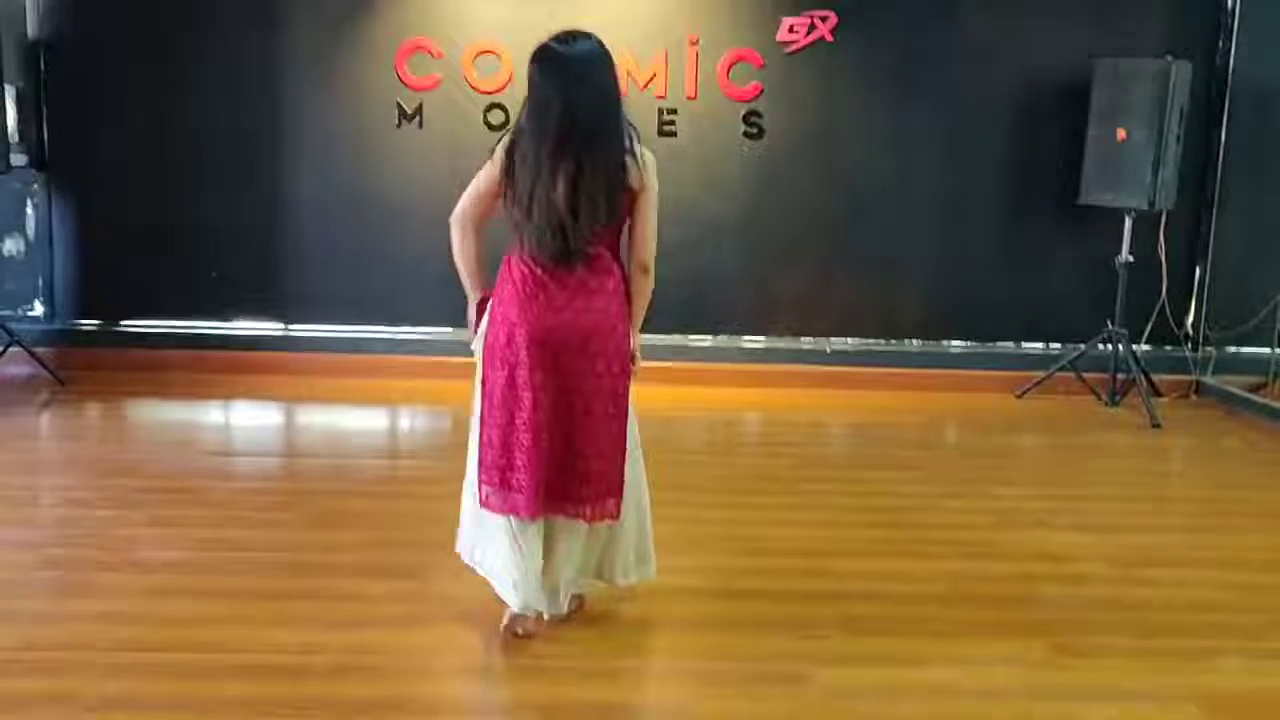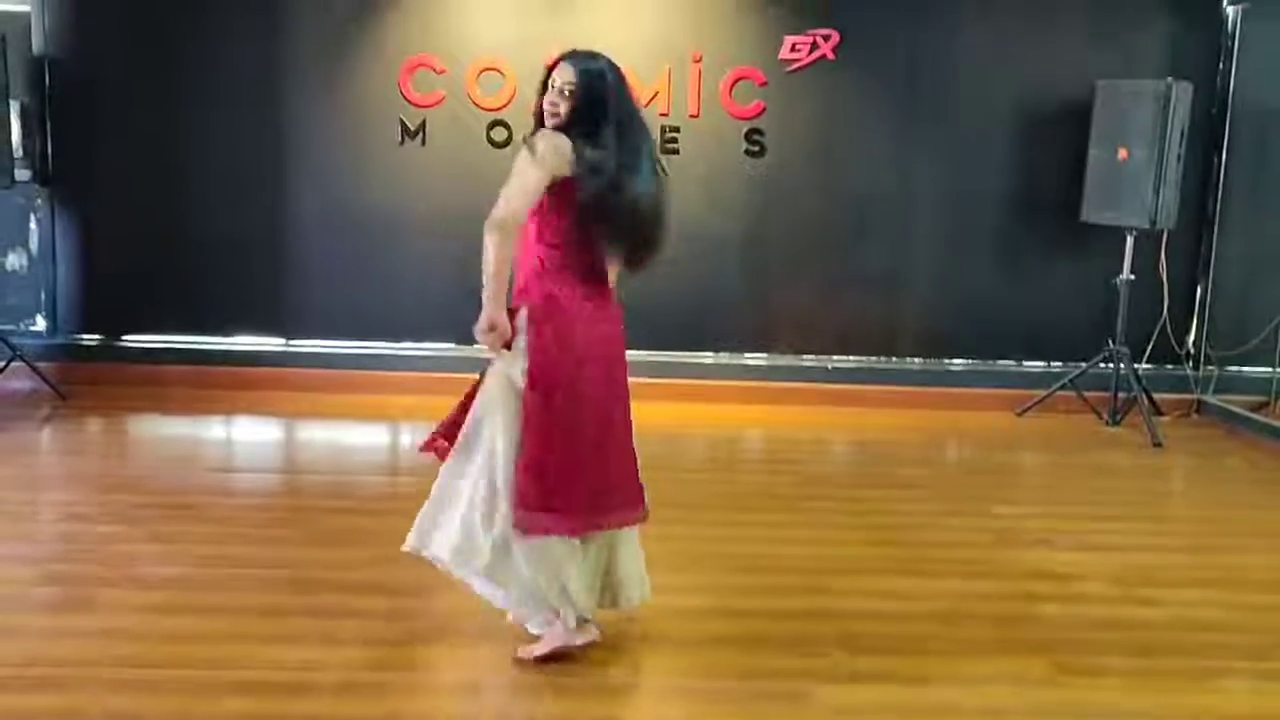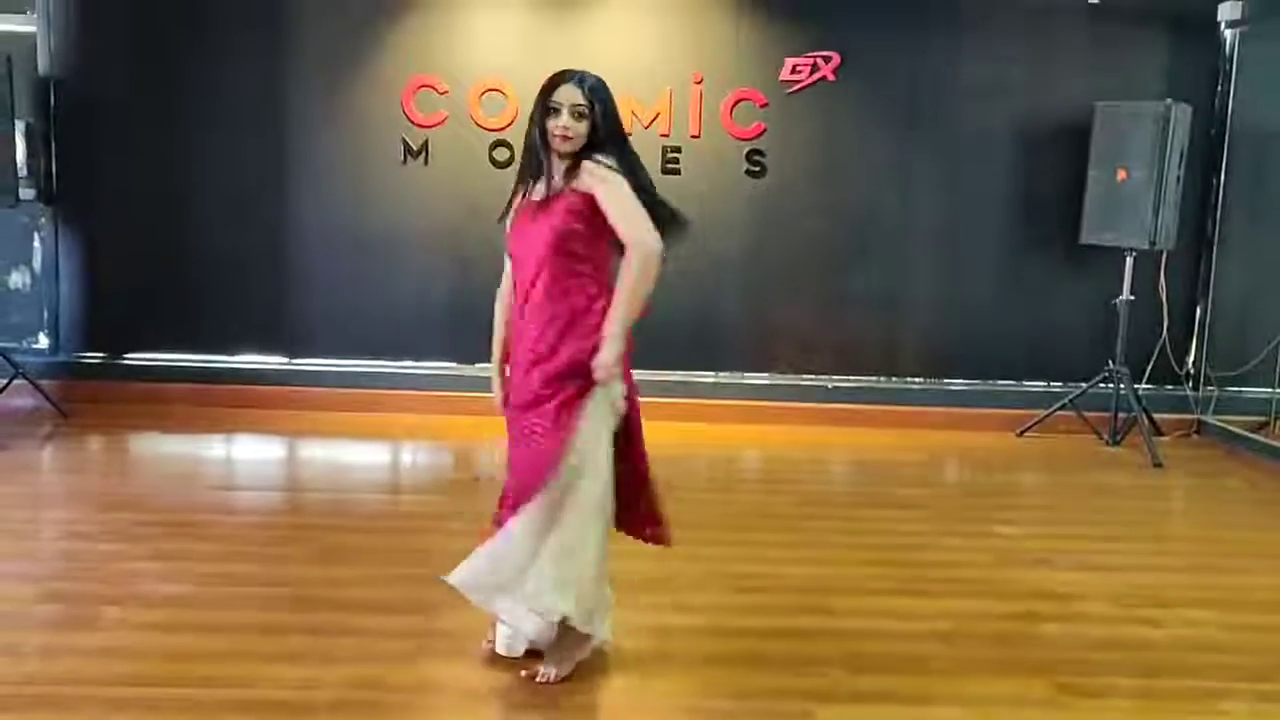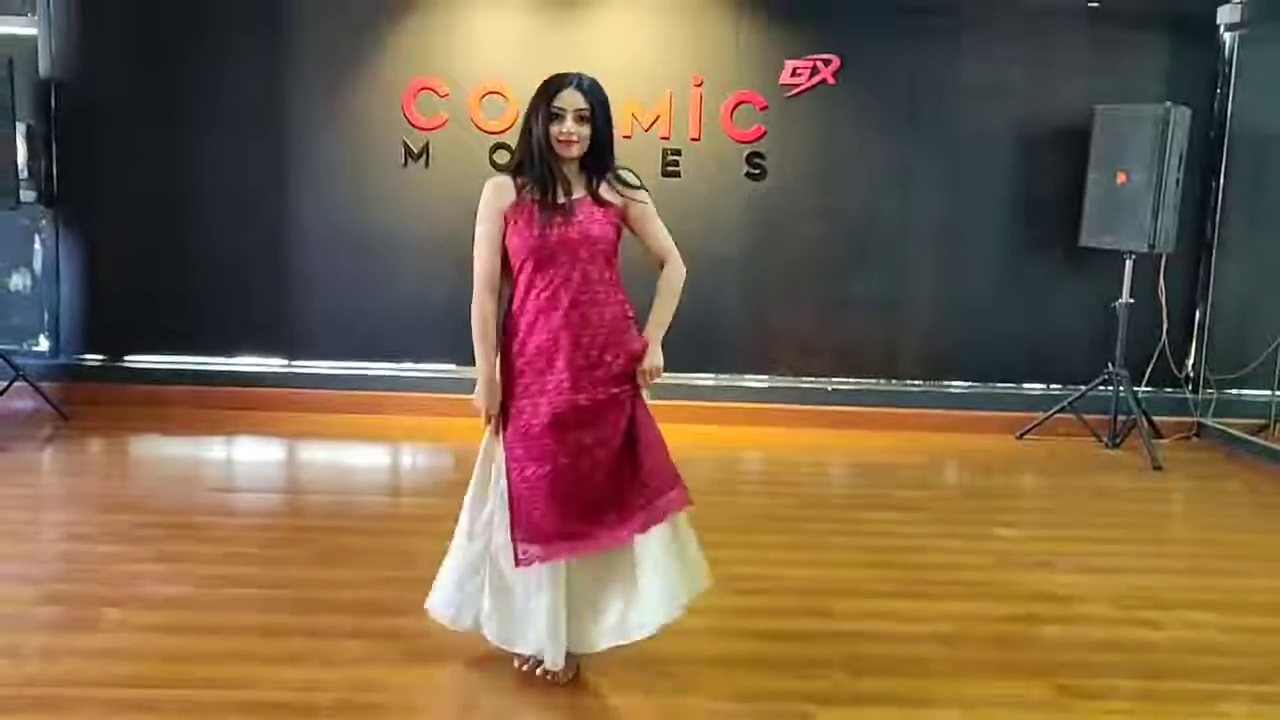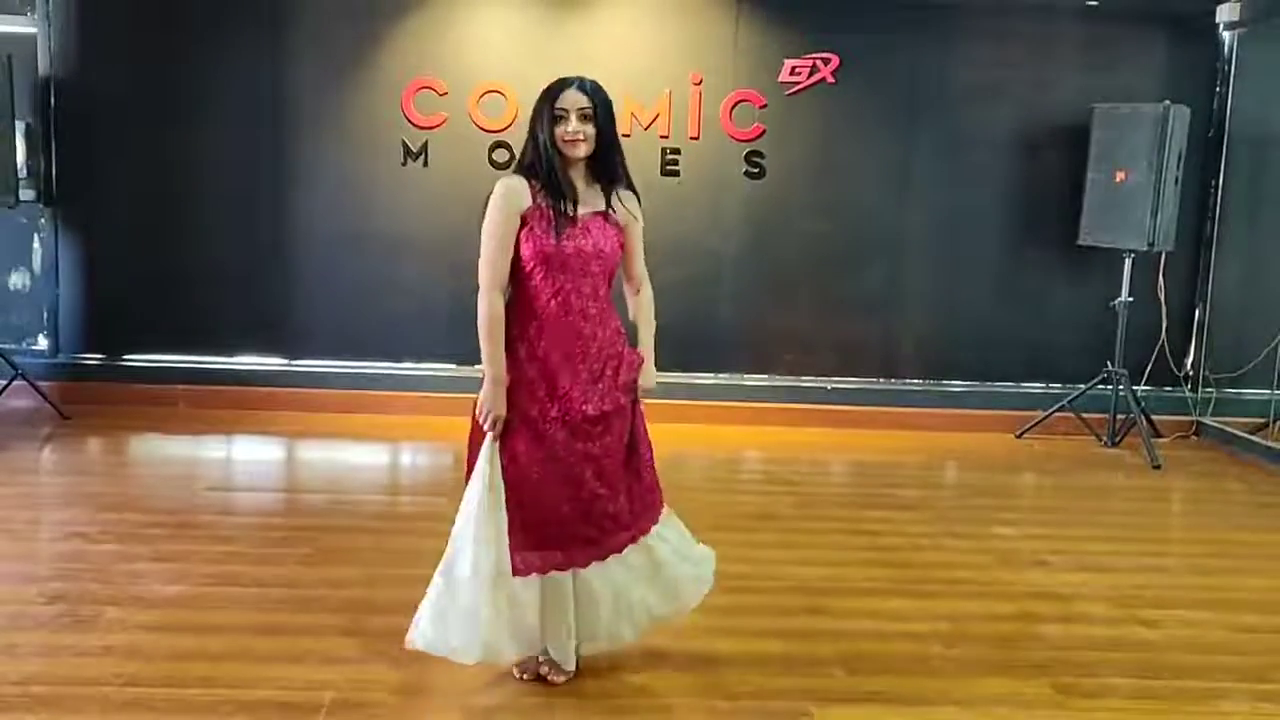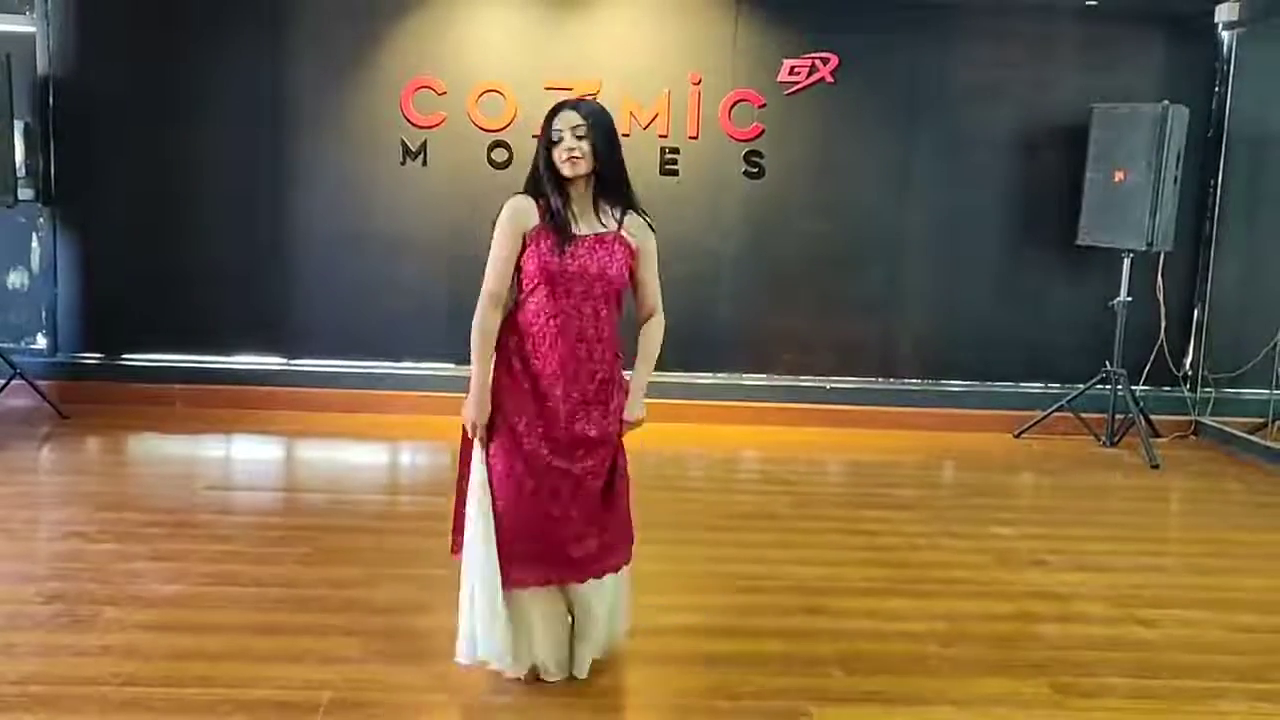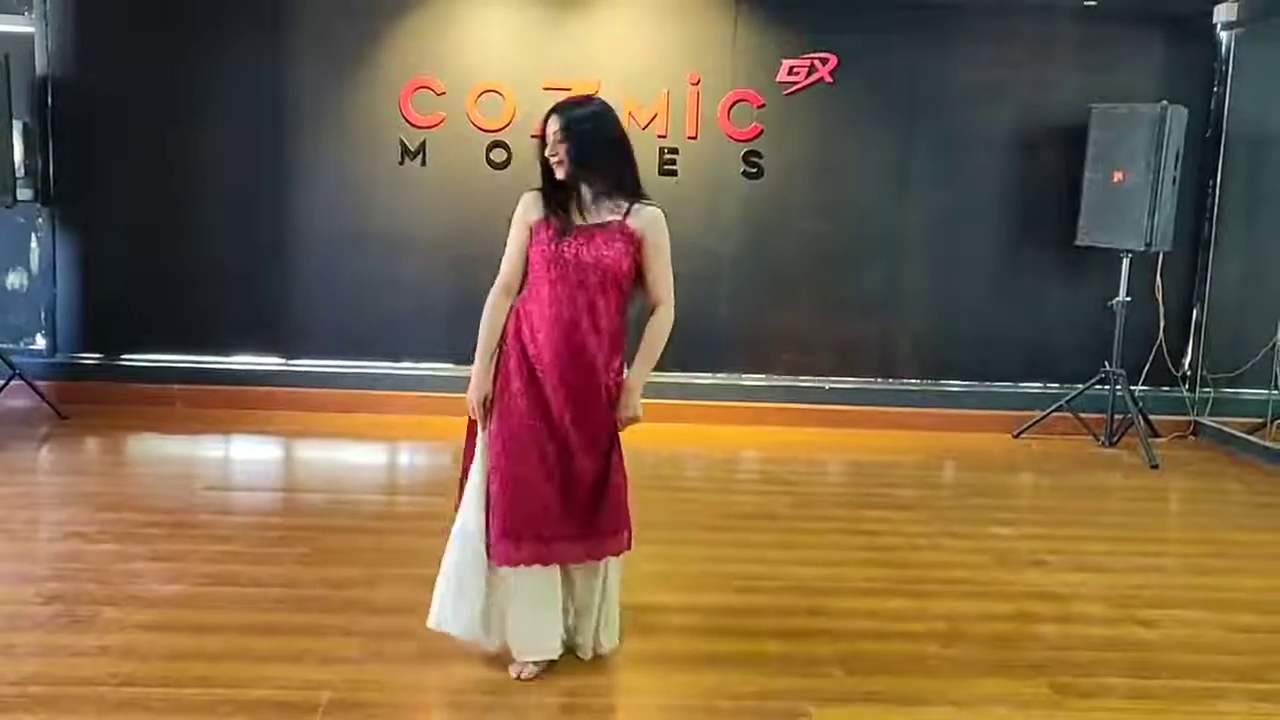
dt=0.3s
person 1, frame 1
left shoulder: (521, 144)
right shoulder: (633, 159)
left elbow: (463, 221)
right elbow: (643, 262)
left wrist: (478, 298)
right wrist: (630, 331)
left hip: (522, 314)
right hip: (597, 321)
left knee: (519, 454)
right knee: (588, 454)
left ankle: (525, 593)
right ankle: (566, 588)
person 1, frame 2
left shoulder: (549, 149)
right shoulder: (618, 169)
left elbow: (502, 222)
left wrist: (494, 306)
left hip: (548, 327)
right hip: (599, 331)
left knee: (530, 469)
right knee: (583, 469)
left ankle: (567, 615)
right ankle: (572, 599)
person 1, frame 3
left shoulder: (598, 173)
right shoulder: (522, 191)
left elbow: (646, 248)
left wrist: (613, 340)
right wrist: (499, 363)
left hip: (583, 362)
right hip: (531, 363)
left knee: (566, 491)
right knee: (534, 491)
left ankle: (573, 629)
right ankle: (533, 621)
person 1, frame 4
left shoulder: (618, 189)
right shoulder: (504, 192)
left elbow: (673, 264)
right elbow: (486, 290)
left wrist: (654, 341)
right wrist: (487, 375)
left hip: (607, 369)
right hip: (532, 371)
left knee: (600, 496)
right knee: (533, 500)
left ankle: (571, 635)
right ankle: (534, 631)
person 1, frame 5
left shoulder: (621, 203)
right shoulder: (516, 192)
left elbow: (639, 286)
right elbow: (491, 291)
left wrist: (646, 356)
right wrist: (495, 383)
left hip: (605, 381)
right hip: (532, 377)
left knee: (601, 506)
right knee: (532, 507)
left ankle: (575, 636)
right ankle: (534, 638)
person 1, frame 6
left shoulder: (633, 227)
right shoulder: (523, 213)
left elbow: (653, 315)
right elbow: (491, 304)
left wrist: (637, 391)
right wrist: (479, 391)
left hip: (595, 399)
right hip: (523, 391)
left knee: (590, 523)
right knee: (523, 520)
left ankle: (581, 640)
right ankle: (533, 643)
person 1, frame 7
left shoulder: (644, 219)
right shoulder: (535, 206)
left elbow: (663, 309)
right elbow: (504, 291)
left wrist: (634, 388)
right wrist: (481, 370)
left hip: (594, 382)
right hip: (525, 375)
left knee: (588, 505)
right knee: (522, 504)
left ankle: (583, 621)
right ankle: (532, 636)
